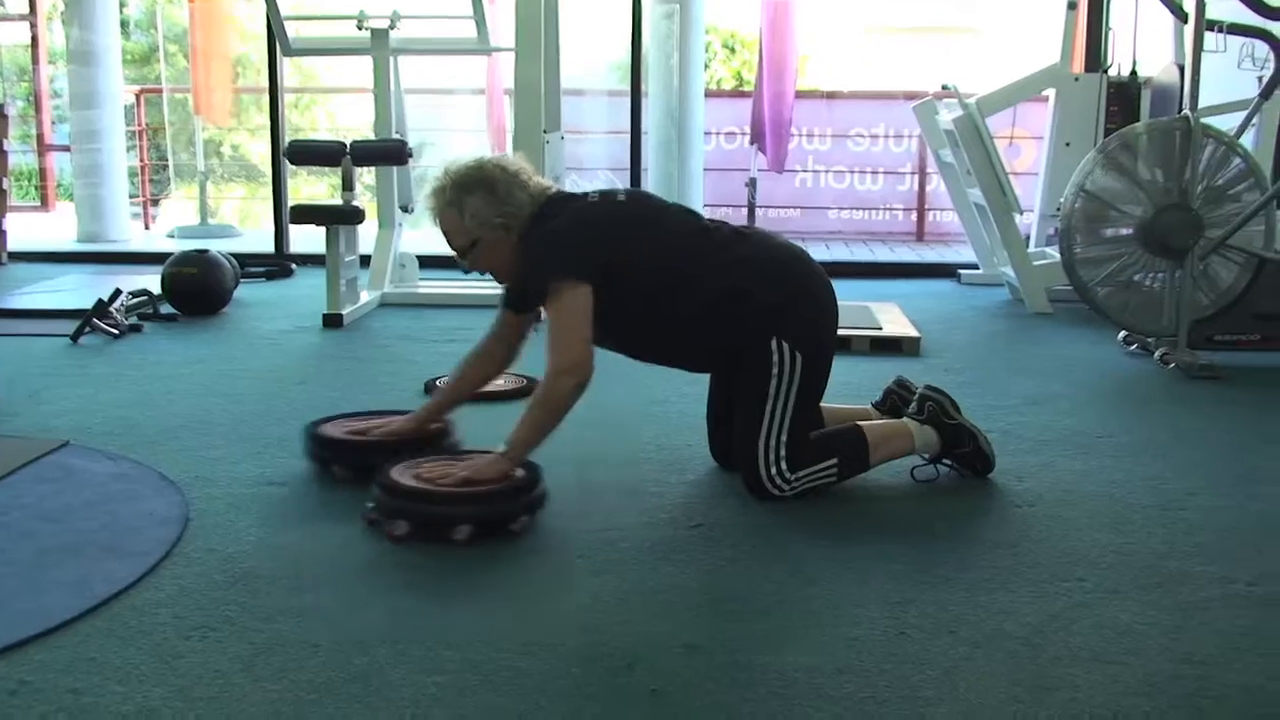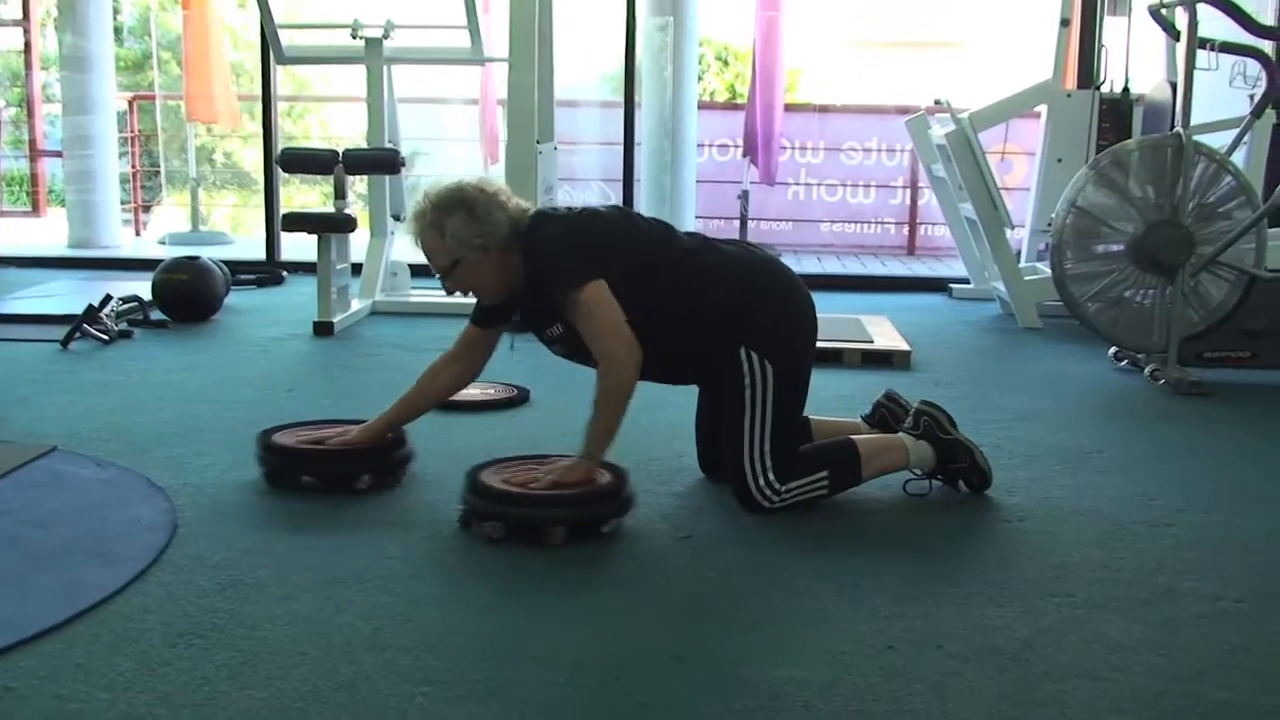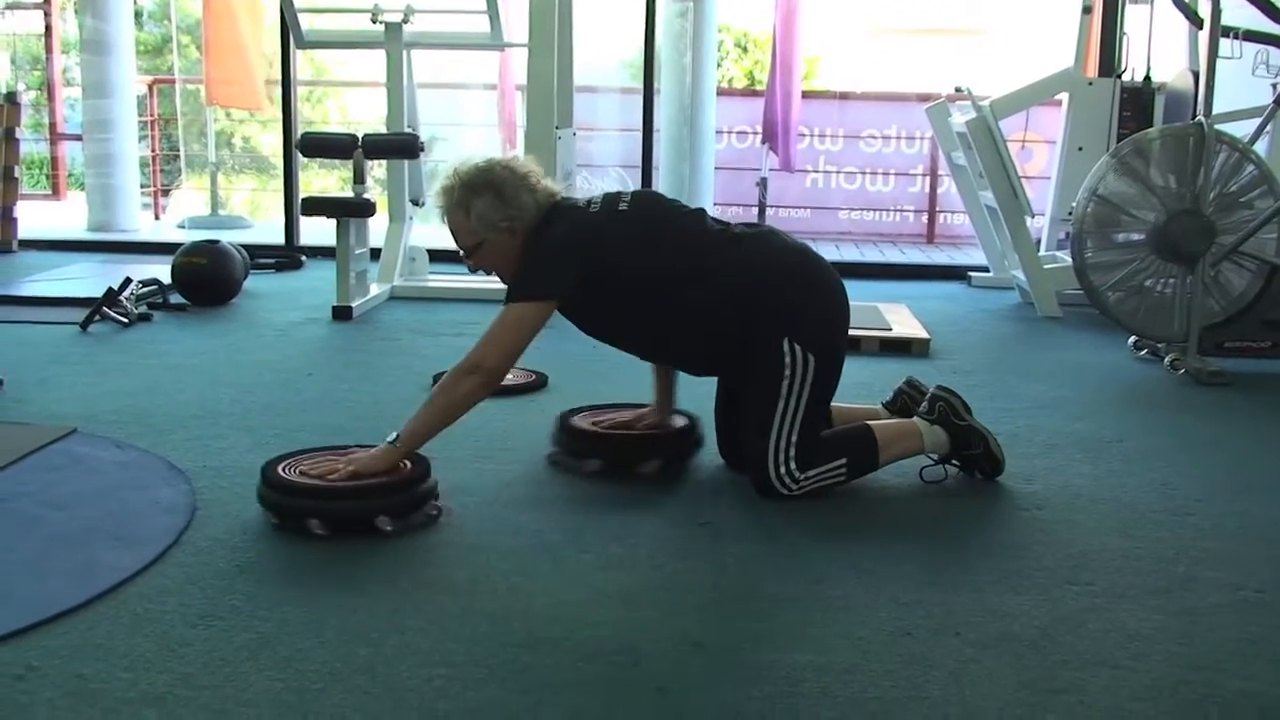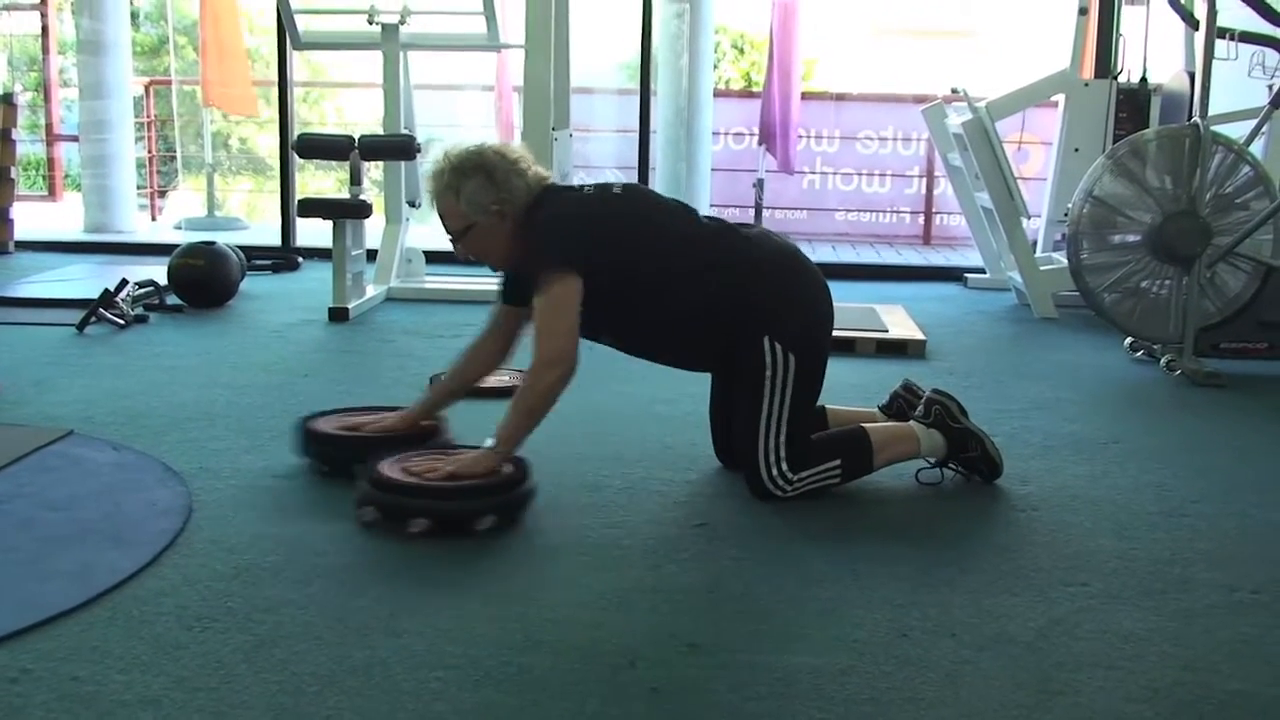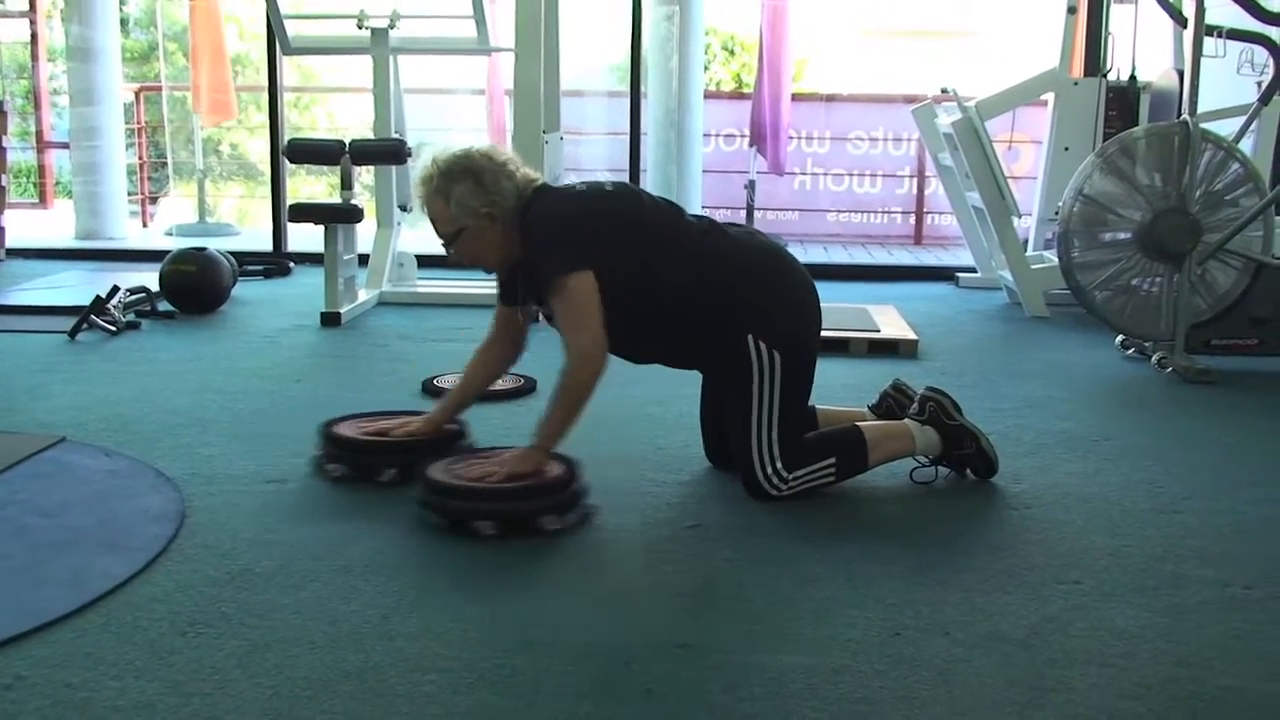
dt=0.7s
person 1, frame 1
left shoulder: (561, 239)
right shoulder: (546, 240)
left elbow: (569, 372)
right elbow: (497, 345)
left wrist: (506, 460)
right wrist: (422, 417)
left hip: (787, 309)
right hip: (758, 308)
left knee: (770, 473)
right knee: (731, 450)
left ankle: (927, 434)
right ankle: (895, 407)
person 1, frame 2
left shoulder: (555, 251)
right shoulder: (510, 274)
left elbow: (621, 361)
right elbow: (458, 362)
left wrist: (588, 460)
right wrist: (377, 428)
left hip: (764, 318)
right hip: (739, 318)
left knee: (762, 482)
right knee: (721, 459)
left ankle: (922, 447)
right ankle: (890, 420)
person 1, frame 3
left shoulder: (558, 249)
right shoulder: (578, 231)
left elbow: (480, 370)
left wrist: (392, 451)
right wrist: (663, 406)
left hip: (796, 310)
right hip: (772, 305)
left knee: (779, 472)
right knee: (741, 449)
left ankle: (932, 433)
right ankle: (904, 407)
person 1, frame 4
left shoulder: (557, 230)
right shoulder: (528, 242)
left elbow: (553, 364)
right elbow: (493, 344)
left wrist: (494, 453)
right wrist: (419, 412)
left hip: (780, 306)
right hip: (757, 307)
left knee: (777, 474)
right knee: (738, 452)
left ankle: (931, 438)
right ankle: (903, 411)
person 1, frame 5
left shoulder: (553, 228)
right shoulder: (521, 246)
left elbow: (586, 358)
right elbow: (503, 343)
left wrist: (536, 451)
right wrist: (438, 417)
left hip: (766, 309)
right hip: (744, 309)
left knee: (772, 475)
right knee: (729, 453)
left ankle: (927, 436)
right ankle: (892, 410)
